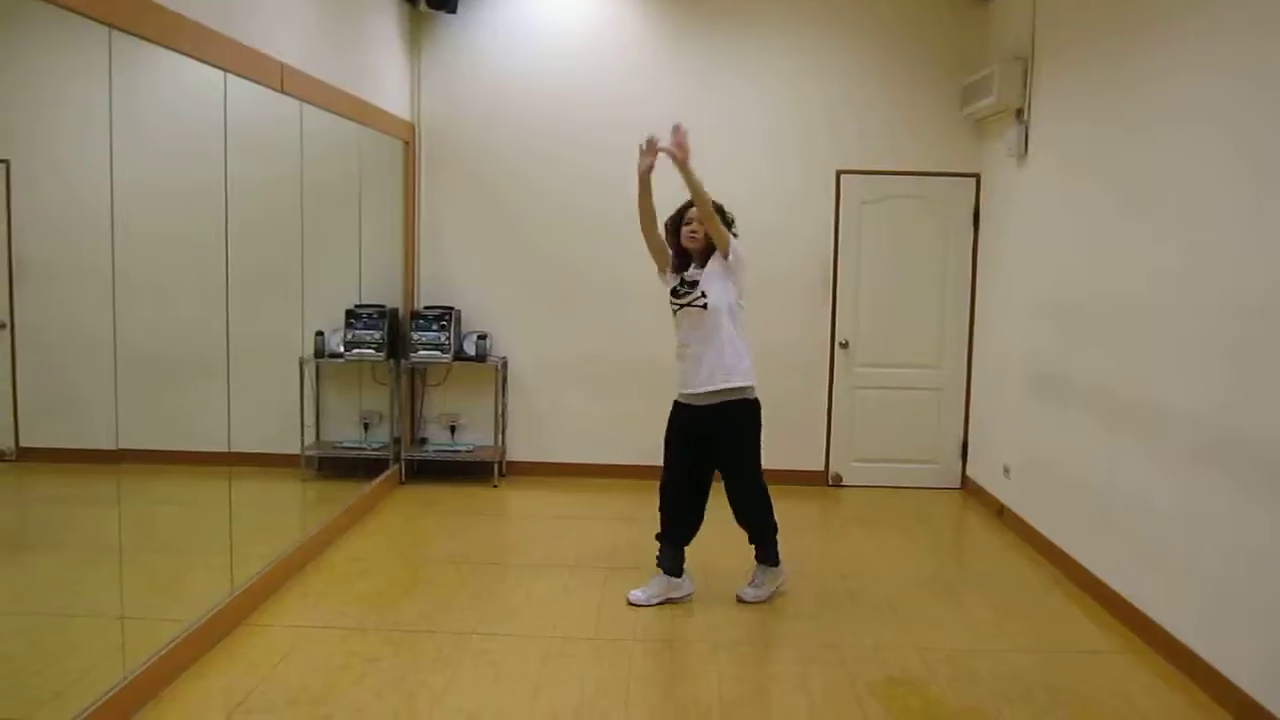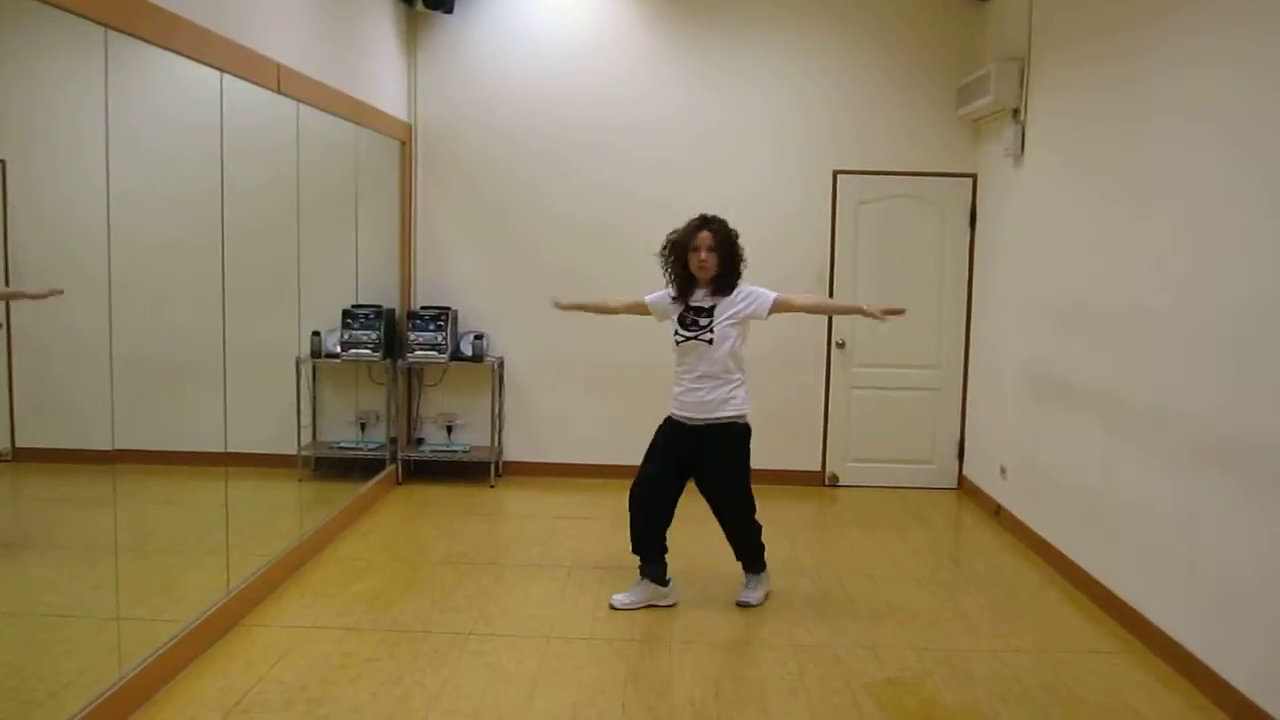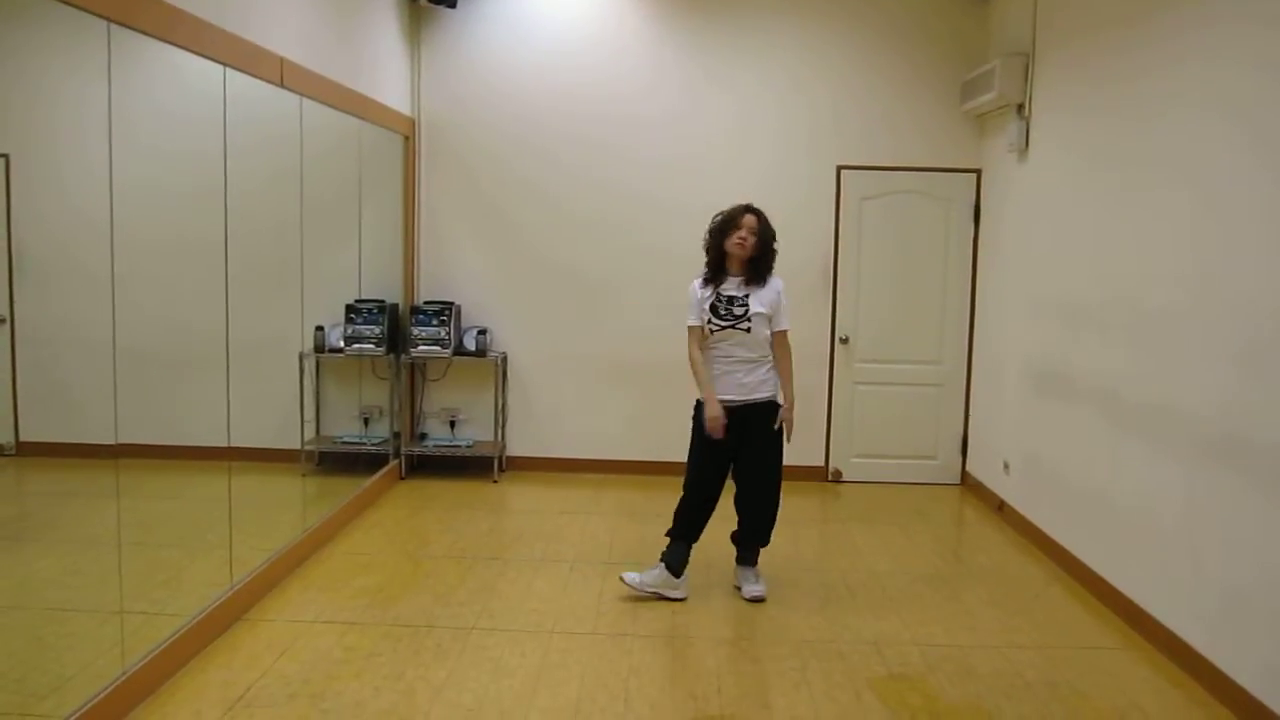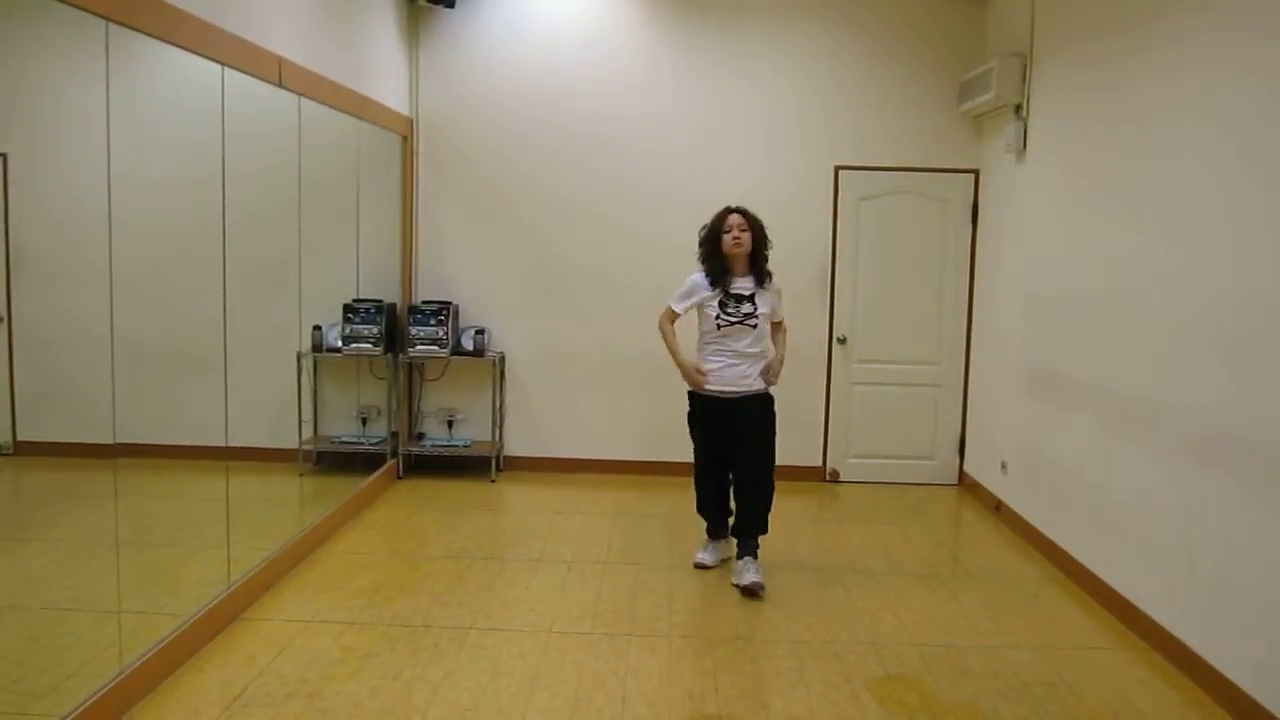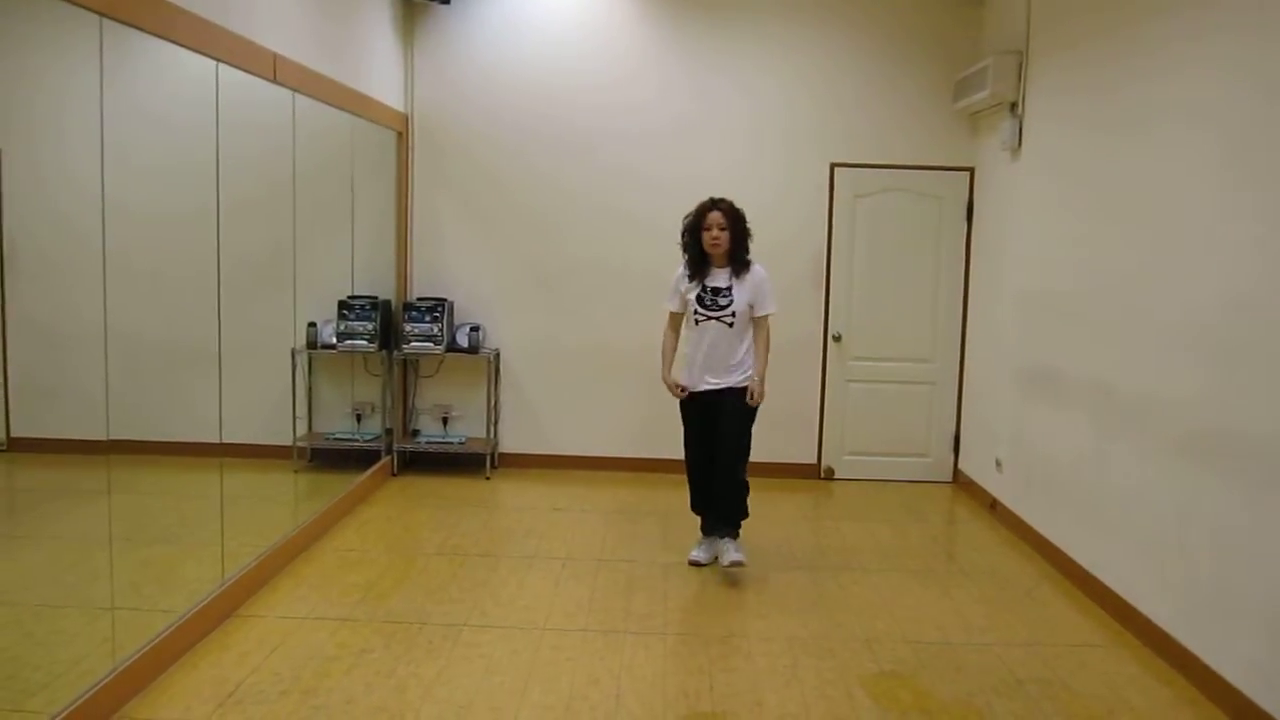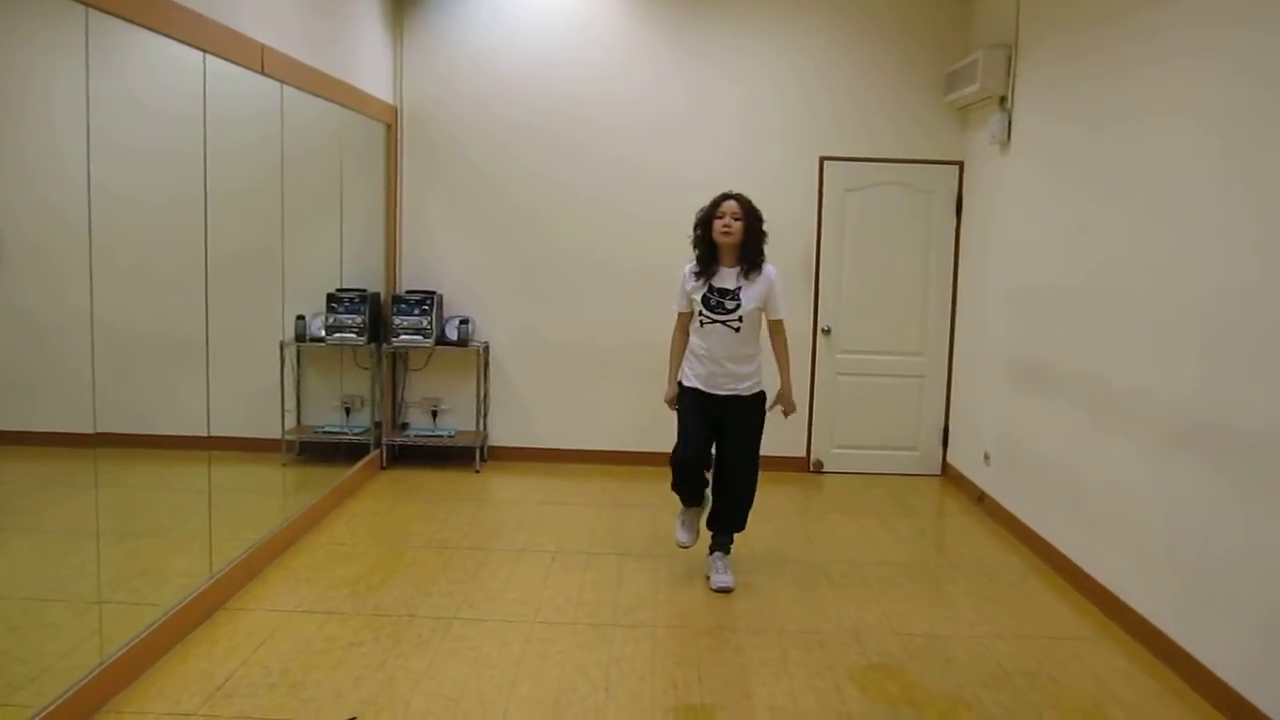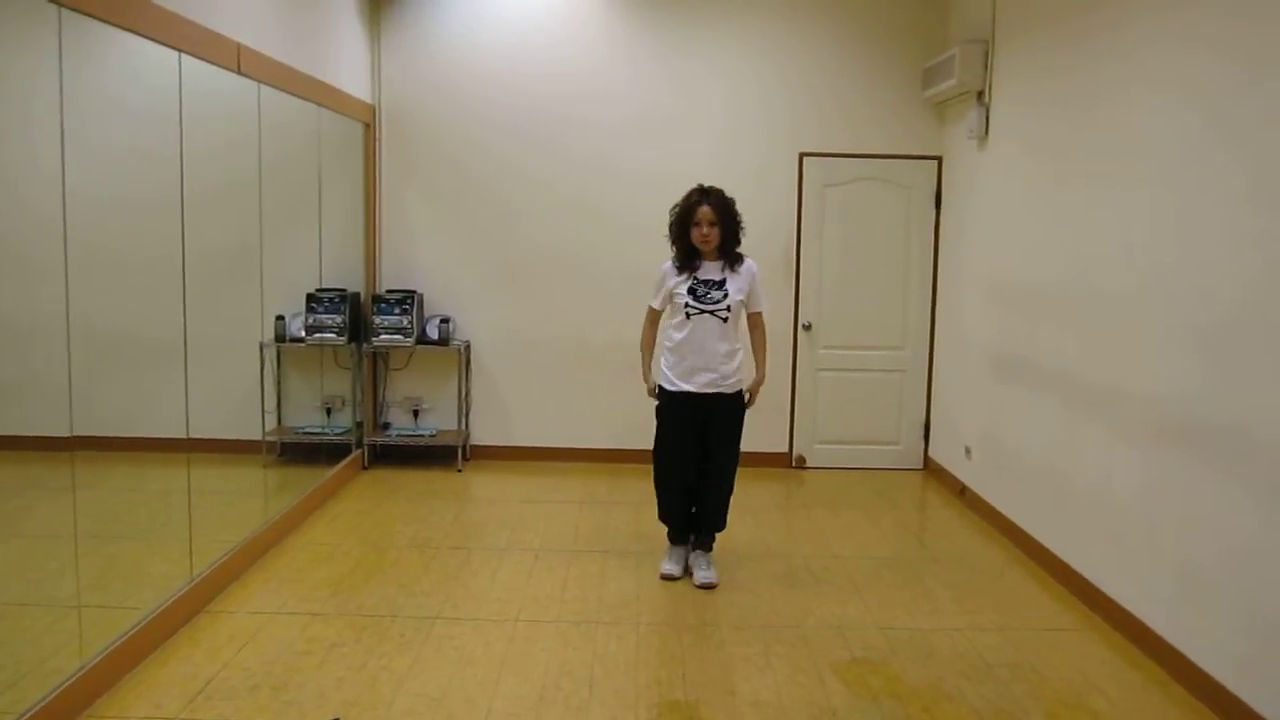
dt=0.7s
person 1, frame 1
left shoulder: (725, 265)
right shoulder: (672, 271)
left elbow: (710, 213)
right elbow: (650, 228)
left wrist: (684, 166)
right wrist: (645, 175)
left hip: (735, 401)
right hip: (689, 404)
left knee: (747, 491)
right knee: (679, 493)
left ankle: (769, 568)
right ankle: (671, 575)
person 1, frame 2
left shoulder: (742, 297)
right shoulder: (674, 297)
left elbow: (799, 303)
right elbow: (624, 305)
left wrist: (861, 308)
right wrist: (577, 305)
left hip: (725, 425)
right hip: (680, 422)
left knee: (733, 509)
right knee: (646, 498)
left ankle: (756, 575)
right ankle: (654, 582)
person 1, frame 3
left shoulder: (770, 287)
right shoulder: (702, 287)
left elbow: (781, 348)
right elbow: (695, 348)
left wrist: (788, 402)
right wrist: (710, 400)
left hip: (761, 406)
right hip: (715, 404)
left knee: (759, 491)
right knee: (700, 487)
left ankle: (747, 567)
right ankle: (671, 571)
person 1, frame 4
left shoulder: (768, 284)
right shoulder: (701, 283)
left elbow: (778, 325)
right elbow: (665, 320)
left wrist: (778, 357)
right wrist: (683, 364)
left hip: (754, 397)
right hip: (709, 395)
left knee: (755, 475)
right knee: (710, 472)
left ankle: (747, 556)
right ankle: (717, 537)
person 1, frame 5
left shoulder: (753, 276)
right shoulder: (686, 276)
left elbow: (761, 329)
right elbow: (673, 328)
left wrist: (760, 377)
right wrist: (667, 371)
left hip: (736, 387)
right hip: (695, 388)
left knee: (730, 460)
right knee: (699, 463)
left ankle: (730, 536)
right ankle: (710, 533)
person 1, frame 6
left shoulder: (765, 276)
right shoulder: (694, 273)
left elbow: (776, 331)
right elbow: (682, 328)
left wrist: (786, 385)
right wrist: (671, 381)
left hip: (744, 392)
right hip: (697, 387)
left knee: (737, 474)
right knee: (688, 459)
left ankle: (720, 552)
right ankle: (693, 505)
person 1, frame 7
left shoulder: (744, 270)
right shoulder: (673, 270)
left elbow: (756, 323)
right elbow: (652, 320)
left wrist: (761, 374)
right wrist: (646, 371)
left hip: (726, 391)
right hip: (677, 389)
left knee: (717, 474)
right knee: (674, 471)
left ankle: (703, 550)
right ankle: (678, 543)
